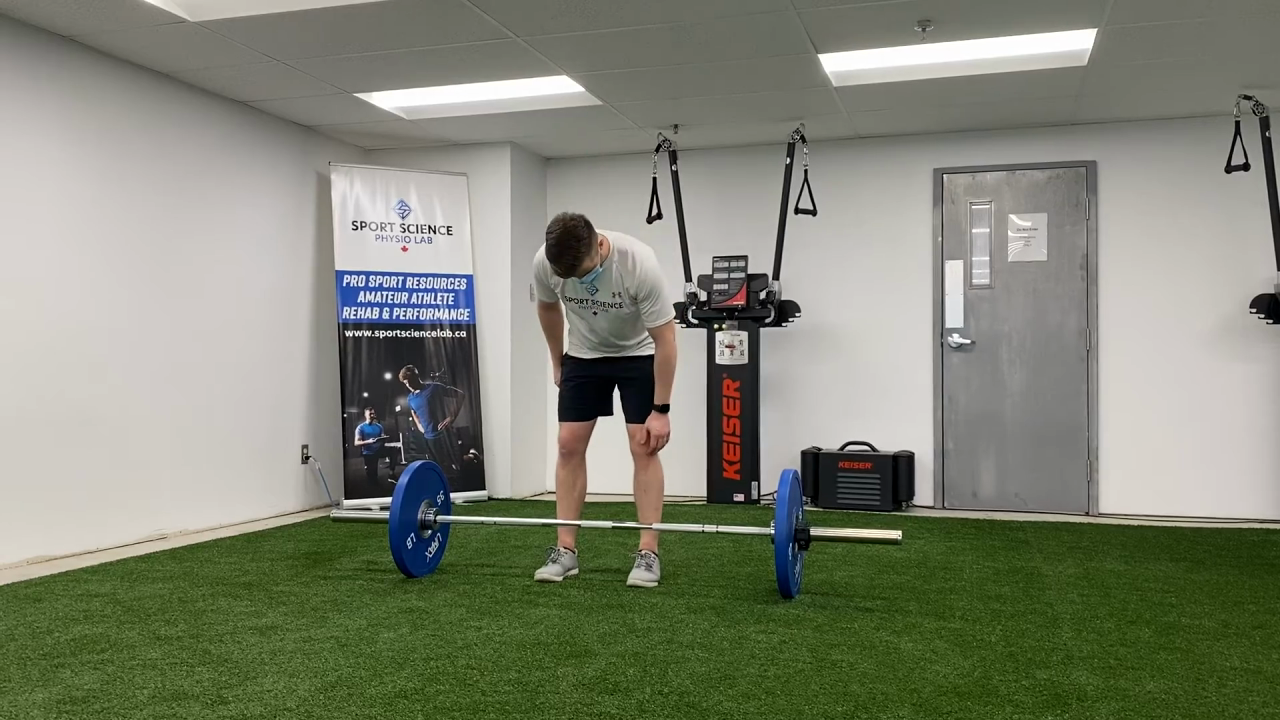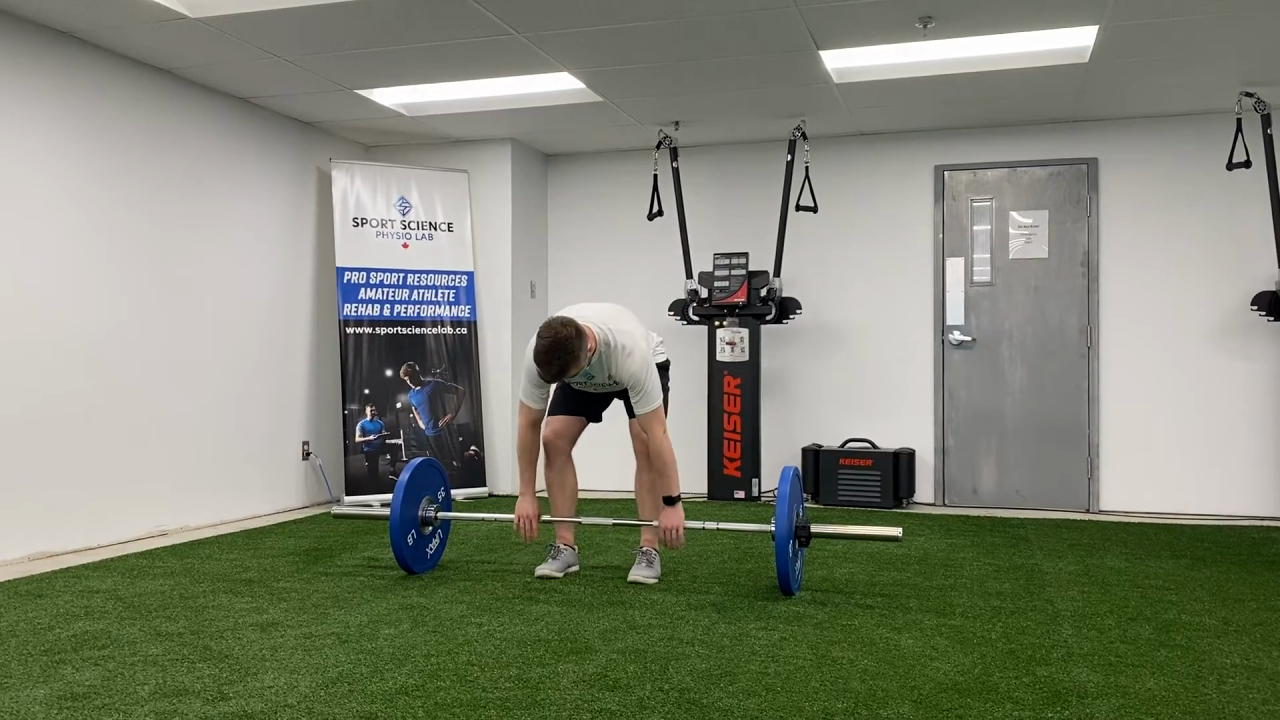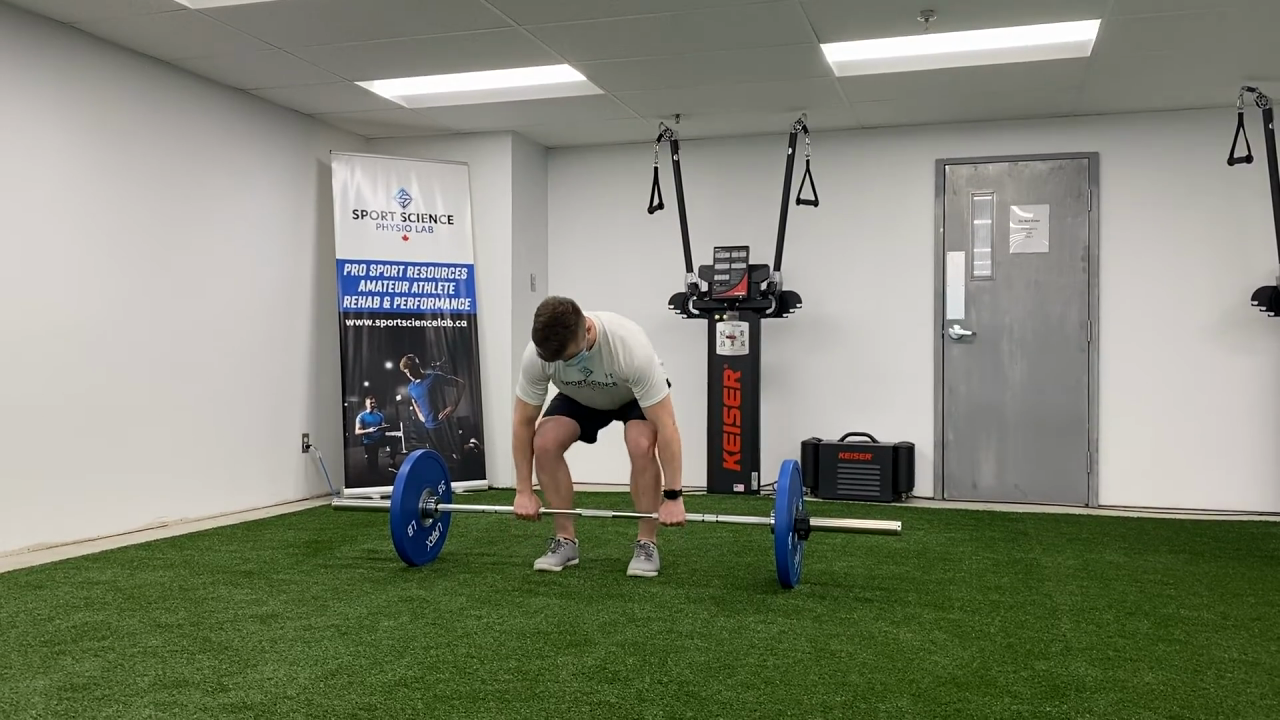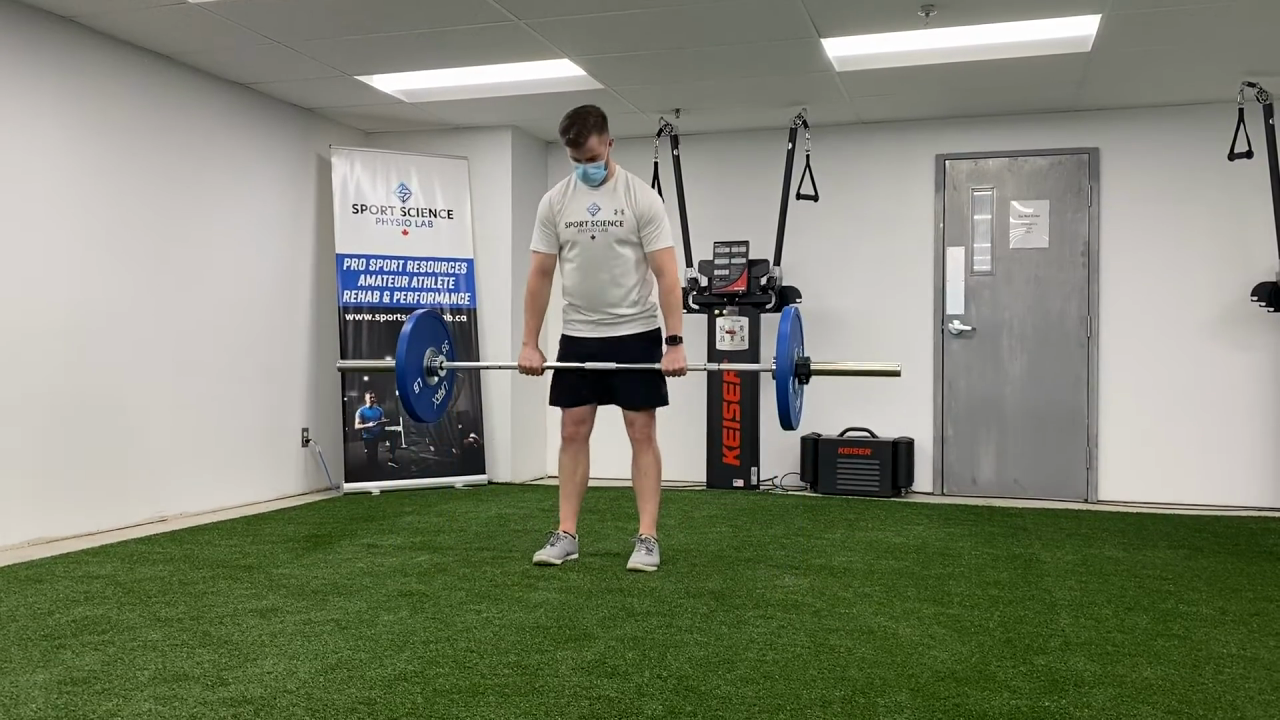
dt=1s
person 1, frame 1
left shoulder: (639, 264)
right shoulder: (544, 262)
left elbow: (665, 340)
right elbow: (548, 307)
left wrist: (660, 410)
right wrist: (557, 362)
left hip: (638, 355)
right hip: (584, 356)
left knee: (643, 448)
right knee: (569, 445)
left ankle: (648, 553)
right ankle: (565, 550)
person 1, frame 2
left shoulder: (631, 354)
right shoulder: (539, 353)
left elbow: (656, 433)
right elbow: (529, 423)
left wrist: (672, 503)
right wrist: (526, 494)
left hip: (649, 364)
right hip: (588, 380)
left knee: (643, 441)
right knee: (555, 439)
left ankle: (648, 550)
right ankle: (565, 547)
person 1, frame 3
left shoulder: (631, 347)
right shoulder: (536, 354)
left elbow: (665, 425)
right elbow: (524, 421)
left wrist: (673, 496)
right wrist: (524, 491)
left hip: (634, 396)
right hip: (581, 397)
left knee: (641, 446)
right knee: (544, 443)
left ankle: (646, 543)
right ankle: (565, 539)
person 1, frame 4
left shoulder: (641, 197)
right shoulder: (554, 202)
left elbow: (666, 274)
right elbow: (540, 275)
left wrist: (674, 343)
right wrist: (529, 343)
left hip: (637, 334)
right hip: (579, 336)
left knee: (641, 434)
right knee: (572, 434)
left ankle: (647, 537)
right ankle: (566, 534)
